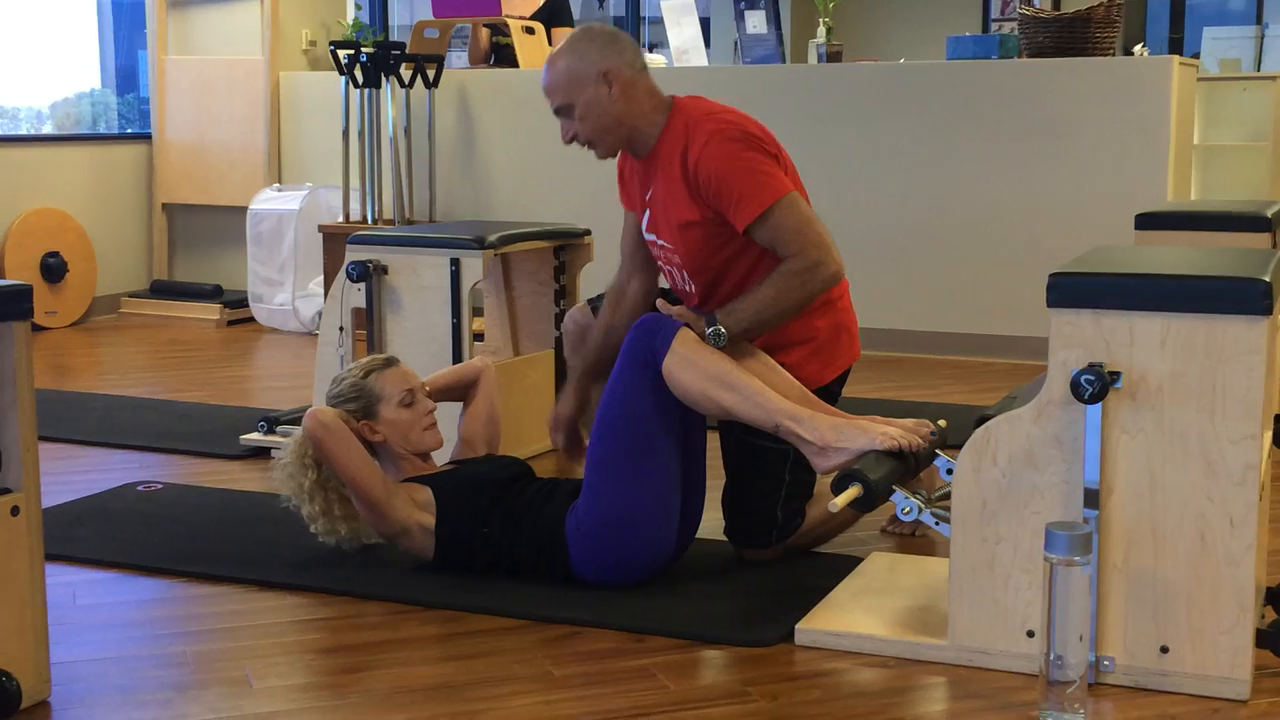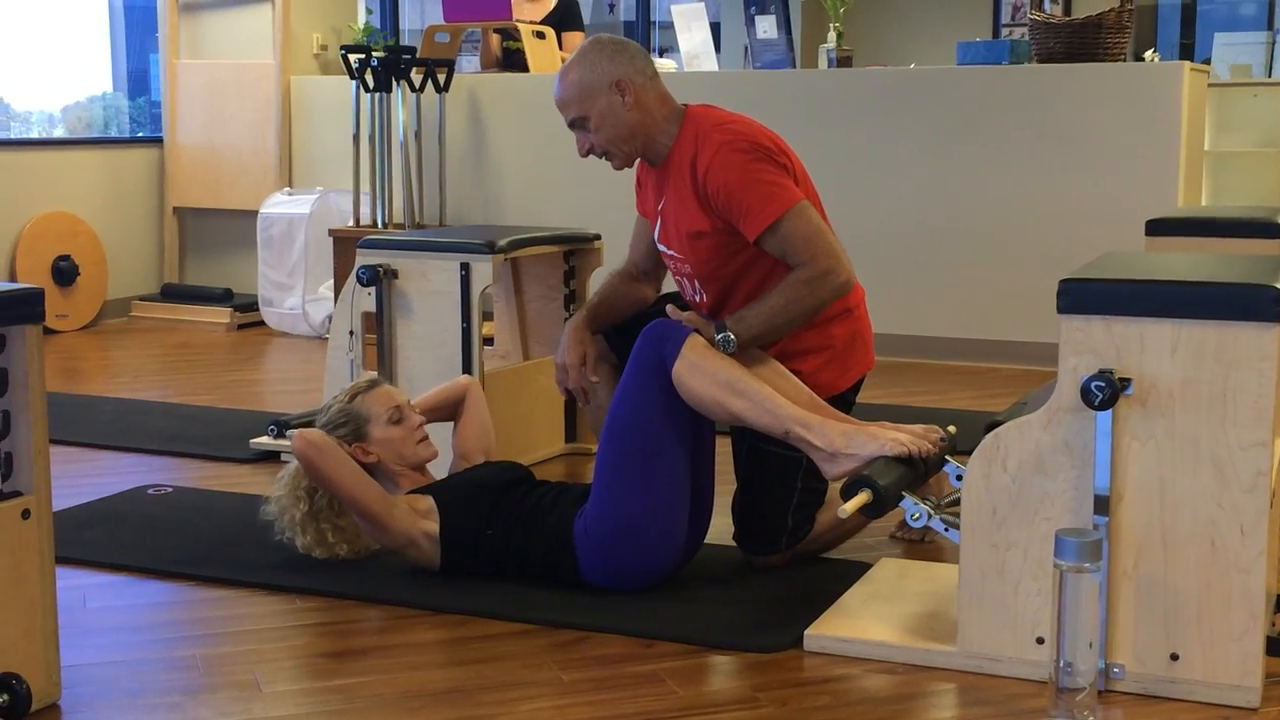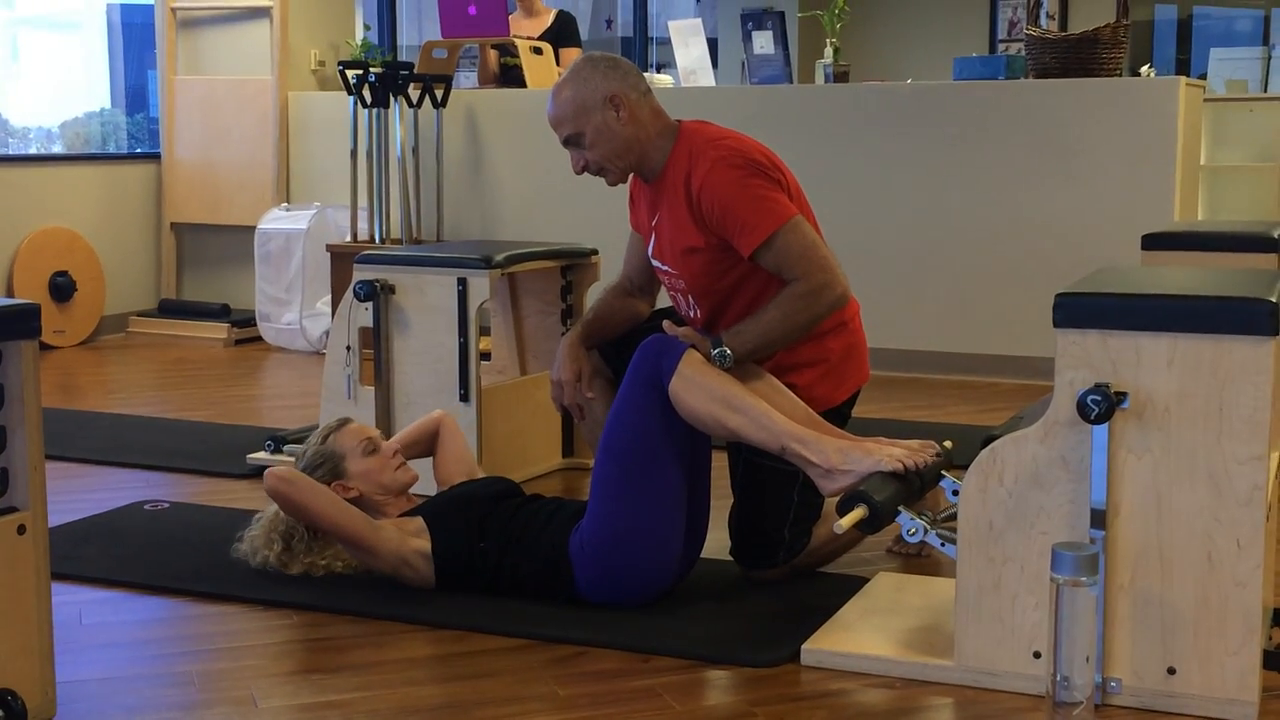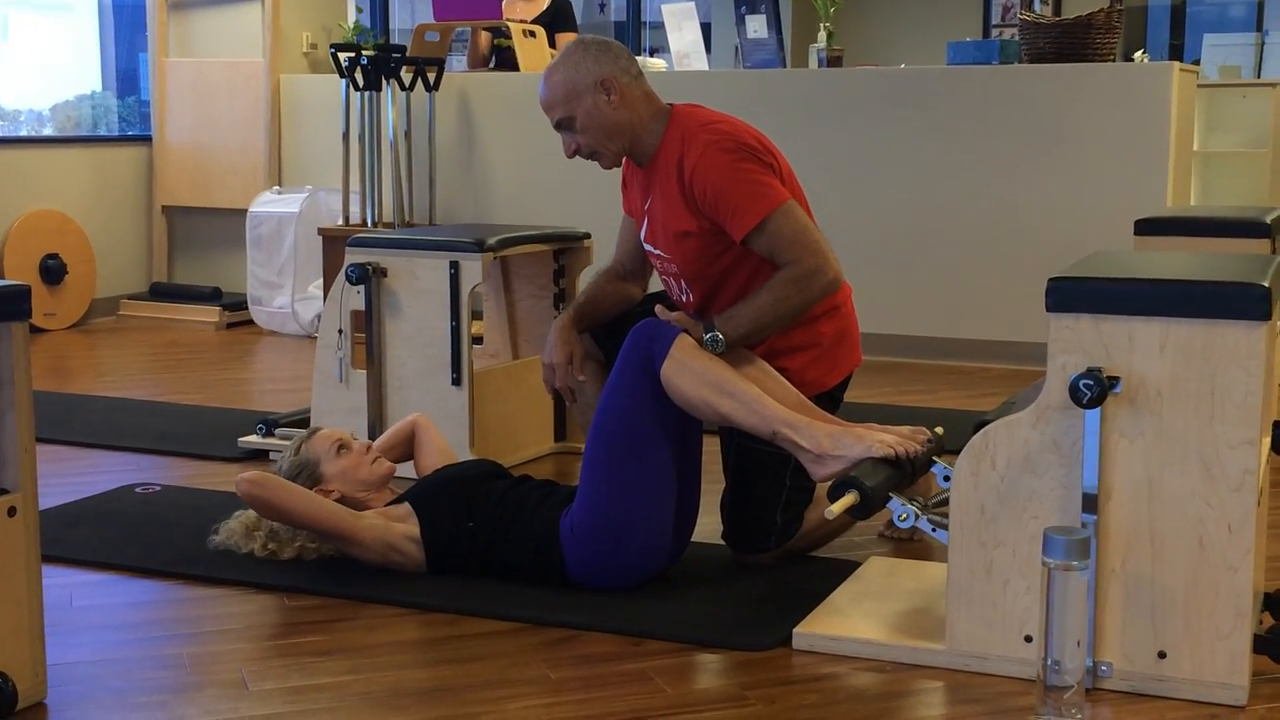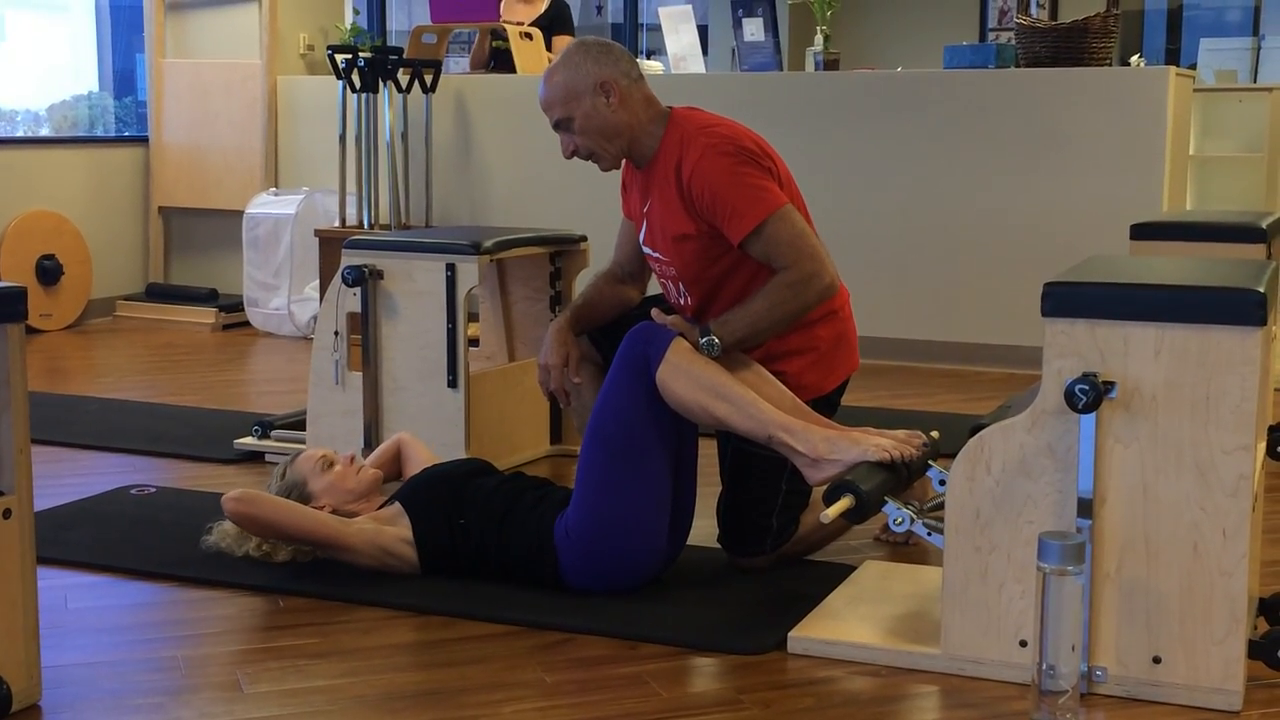
dt=1s
person 1, frame 1
left shoulder: (464, 463)
right shoulder: (399, 512)
left elbow: (481, 369)
right elbow: (317, 422)
left wrist: (413, 387)
right wrist: (384, 403)
left hip: (650, 527)
right hip: (604, 544)
left knee: (692, 332)
right knee: (651, 337)
left ankle: (857, 435)
right ankle: (821, 438)
person 1, frame 2
left shoulder: (461, 480)
right shoulder: (403, 523)
left elbow: (467, 387)
right elbow: (306, 443)
left wrist: (400, 405)
right wrist: (375, 424)
left hip: (654, 534)
right hip: (612, 548)
left knee: (696, 341)
right knee: (662, 341)
left ankle: (846, 439)
right ankle: (827, 442)
person 1, frame 3
left shoulder: (450, 505)
right shoulder: (393, 546)
left elbow: (442, 419)
right elbow: (278, 479)
left wrist: (385, 448)
right wrist: (349, 463)
left hip: (647, 548)
right hip: (609, 563)
left knee: (696, 353)
right knee: (659, 356)
left ankle: (844, 454)
right ankle: (827, 460)
person 1, frame 4
left shoulder: (432, 495)
right shoulder: (381, 533)
left elbow: (418, 421)
right elbow: (250, 482)
left wrist: (375, 454)
right wrist: (325, 471)
left hip: (637, 533)
right hip: (599, 549)
left knee: (694, 337)
right knee: (651, 342)
left ankle: (840, 438)
right ankle: (818, 444)
person 1, frame 5
left shoulder: (419, 501)
right shoulder: (373, 537)
left elbow: (403, 437)
right elbow: (238, 503)
left wrist: (369, 471)
right wrist: (325, 487)
left hip: (633, 535)
right hip: (596, 550)
left knee: (688, 340)
right knee: (647, 346)
left ankle: (838, 441)
right ankle: (812, 447)
person 2, frame 1
left shoulder: (717, 144)
right shoulder: (636, 156)
left elbow: (819, 265)
right elbow: (633, 285)
left wrist: (712, 331)
right wrist: (579, 389)
left hip: (792, 348)
right hip: (723, 326)
left knee: (759, 544)
right knee: (583, 325)
person 2, frame 2
left shoulder: (727, 153)
right shoulder: (653, 160)
left elbow: (830, 274)
right elbow: (640, 276)
left wrist: (721, 337)
right wrist: (581, 323)
left hip: (804, 356)
right hip: (732, 333)
left knee: (768, 546)
right knee: (595, 343)
person 2, frame 3
left shoulder: (721, 168)
right shoulder: (645, 175)
left elbow: (824, 288)
right elbow: (633, 291)
left wrist: (717, 351)
right wrist: (576, 339)
left hip: (800, 370)
right hip: (723, 344)
left knee: (764, 561)
right knee: (589, 361)
person 2, frame 4
left shoulder: (713, 152)
right shoulder: (639, 158)
left elbow: (818, 273)
right elbow: (626, 276)
left wrist: (710, 335)
right wrist: (568, 321)
left hip: (791, 354)
right hip: (717, 329)
left knee: (756, 545)
right knee: (580, 344)
person 2, frame 5
left shoulder: (711, 155)
right shoulder: (638, 161)
left elbow: (814, 278)
right elbow: (625, 278)
left wrist: (705, 340)
right wrist: (565, 323)
left hip: (788, 358)
right hip: (714, 334)
left knee: (752, 548)
right knee: (577, 346)
